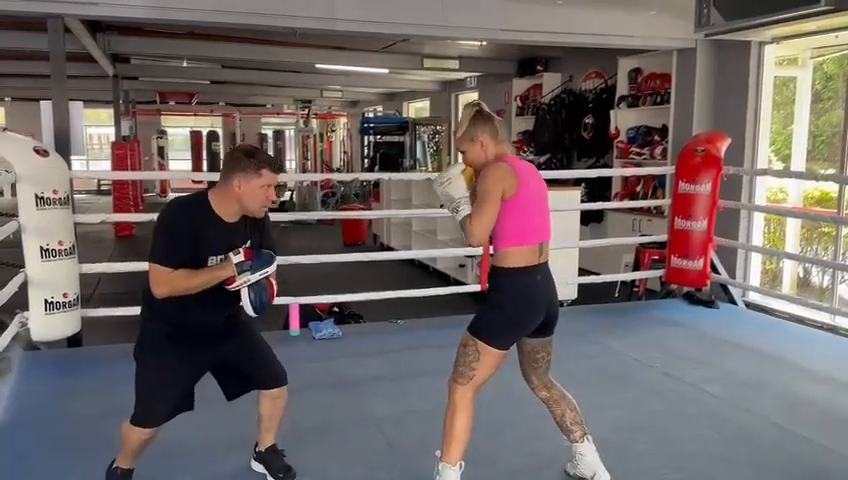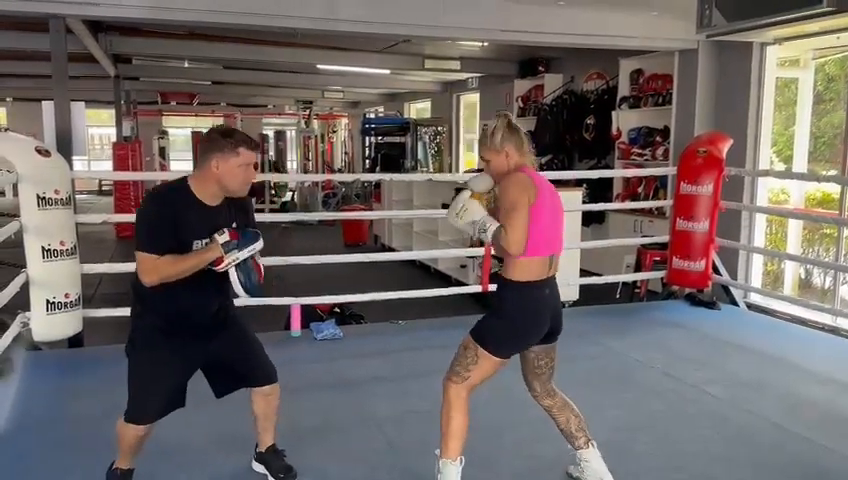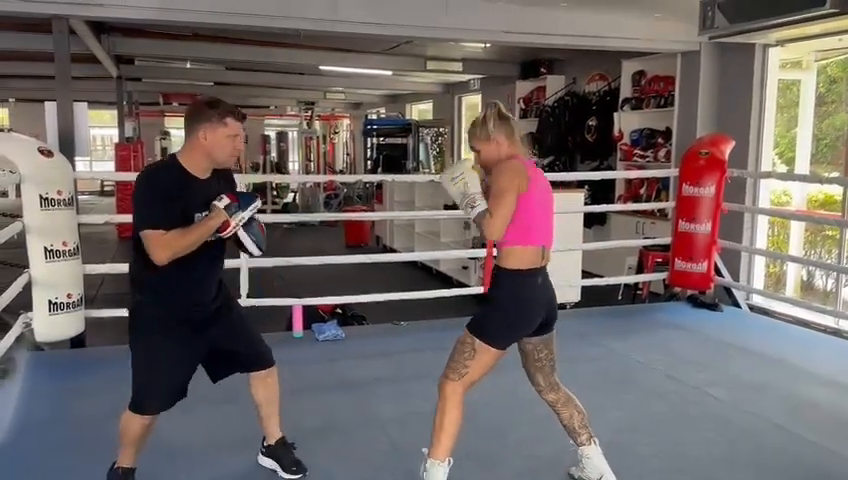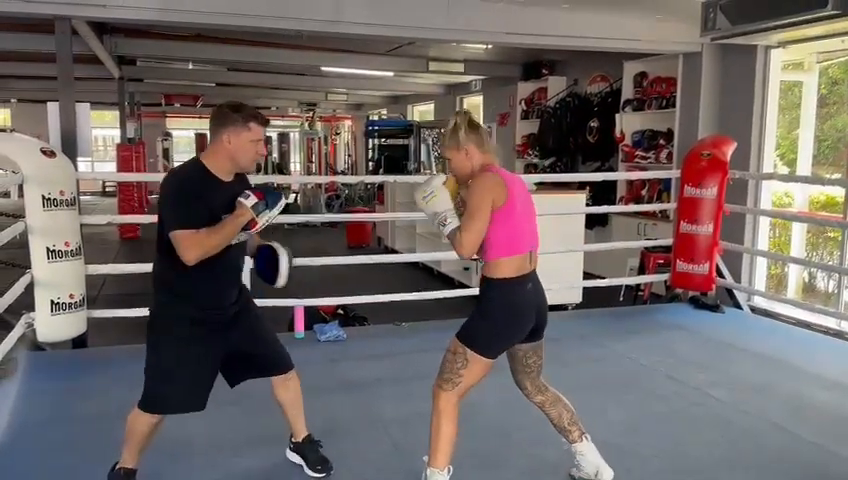
dt=0.2s
person 1, frame 1
left shoulder: (495, 172)
right shoulder: (529, 171)
left elbow: (477, 234)
left wrist: (456, 197)
right wrist: (473, 194)
left hip: (512, 293)
right hip: (543, 289)
left knee: (461, 389)
right knee: (541, 381)
person 1, frame 2
left shoulder: (515, 182)
right shoulder: (545, 186)
left elbow: (513, 245)
left wrist: (477, 221)
right wrist: (489, 210)
left hip: (517, 304)
right hip: (548, 300)
left knee: (455, 387)
right knee: (543, 390)
person 1, frame 3
left shoulder: (507, 169)
right shoulder: (537, 175)
left elbow: (494, 232)
left wrist: (471, 197)
right wrist: (476, 195)
left hip: (512, 294)
right hip: (541, 291)
left knee: (452, 384)
right knee: (547, 385)
person 1, frame 4
left shoulder: (484, 182)
right shoulder: (513, 182)
left elbow: (466, 248)
left wrist: (441, 211)
right wrist: (459, 203)
left hip: (501, 302)
right hip: (530, 297)
left knee: (446, 394)
right knee: (534, 386)
person 2, frame 1
left shoulder: (256, 220)
right shoulder: (181, 216)
right elbow: (161, 285)
left wrist: (261, 284)
right wrist: (226, 270)
left hip: (226, 322)
right hip: (169, 331)
left knee: (275, 383)
right knee: (148, 419)
left ankle: (265, 452)
person 2, frame 2
left shoulder: (238, 204)
right shoulder: (163, 203)
right elbow: (149, 273)
right wrist: (215, 251)
left hip: (216, 316)
right hip: (160, 326)
left knee: (266, 381)
right knee: (141, 416)
person 2, frame 3
left shoulder: (223, 177)
right shoulder: (156, 180)
right elbow: (161, 251)
left wrist: (243, 228)
right wrist: (217, 217)
left hip: (213, 301)
right hip: (160, 313)
left knee: (263, 364)
right knee: (146, 405)
left ankle: (274, 445)
person 2, frame 4
left shoulder: (239, 180)
right shoulder: (183, 183)
right elbow: (191, 251)
left wrist: (261, 247)
right wrist: (243, 214)
left hip: (233, 303)
right hip: (182, 314)
left knee: (282, 368)
right knee: (157, 403)
left ankle: (301, 442)
